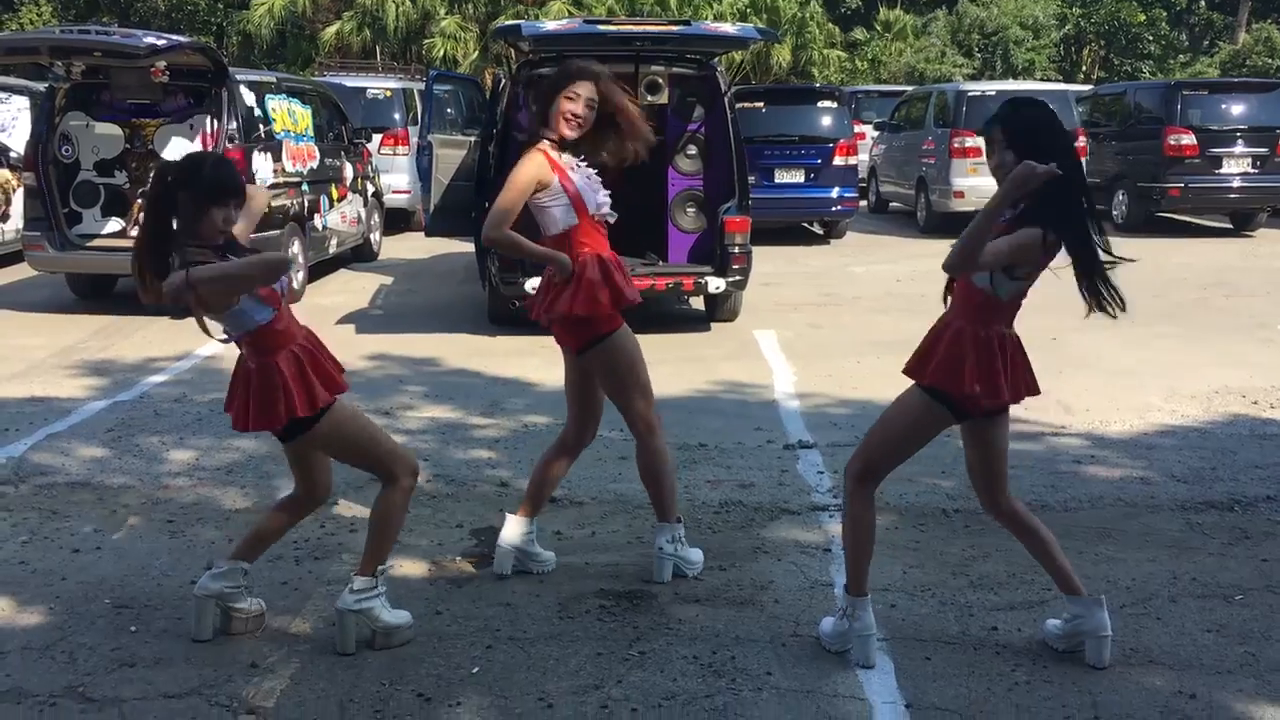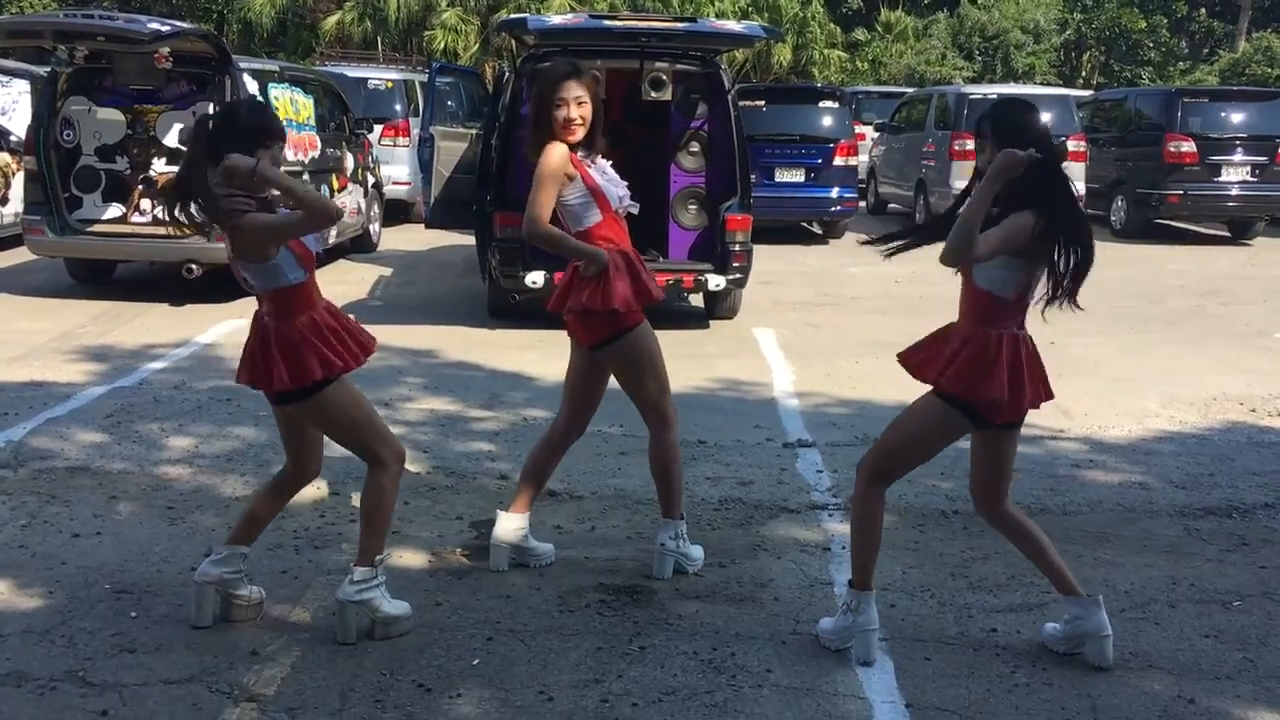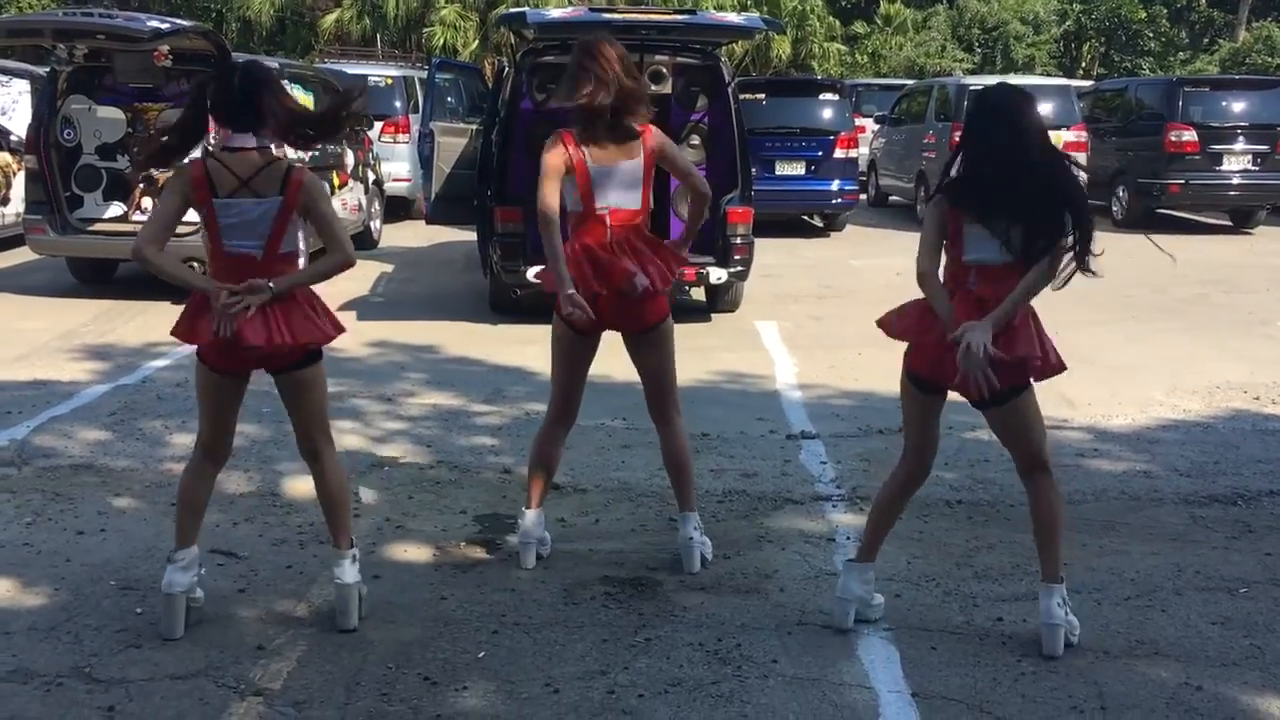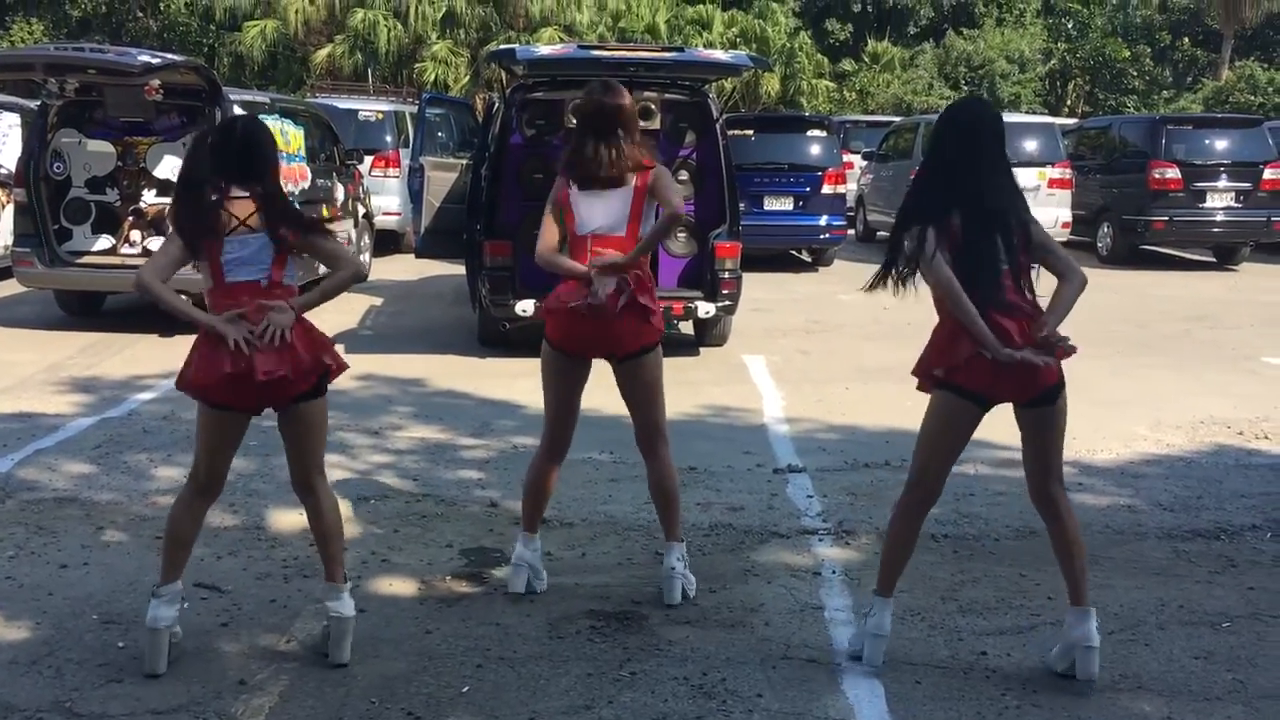
dt=0.7s
person 1, frame 1
left shoulder: (1038, 229)
right shoulder: (1022, 207)
left elbow: (958, 263)
left wrist: (1006, 196)
left hip: (968, 361)
right hip: (981, 362)
left knee: (860, 475)
right knee: (998, 497)
left ankle: (855, 619)
right ankle: (1085, 611)
person 1, frame 2
left shoulder: (1029, 220)
right shoulder: (1021, 216)
left elbow: (962, 253)
left wrist: (990, 182)
left hip: (981, 369)
right hip: (1004, 371)
left knee: (872, 473)
right knee: (993, 502)
left ankle: (858, 614)
right ankle: (1083, 612)
person 1, frame 3
left shoulder: (953, 192)
right shoulder: (1049, 193)
left elbow: (928, 274)
right elbow: (1049, 265)
left wrist: (959, 333)
right wrist: (987, 329)
left hip: (937, 340)
right hip: (1003, 348)
left knee: (914, 466)
right knee: (1037, 471)
left ankle: (857, 579)
right ankle: (1053, 601)
person 1, frame 4
left shoulder: (929, 215)
right shoulder: (1012, 210)
left elbow: (943, 281)
right elbow: (1073, 276)
left wrist: (993, 349)
right wrist: (1041, 335)
left hip: (969, 358)
right hip: (1032, 356)
left knee: (919, 492)
right knee: (1050, 492)
left ankle: (879, 615)
right ankle: (1081, 623)
person 2, frame 1
left shoulder: (225, 246)
right shoulder: (205, 276)
left elbow: (260, 195)
right elbow: (278, 263)
right wrist: (189, 277)
left hip: (290, 376)
right hip: (287, 385)
left knee: (311, 492)
right knee: (402, 469)
left ankle: (222, 582)
right ankle: (364, 596)
person 2, frame 2
left shoulder: (252, 208)
right shoulder: (247, 225)
right elbow: (326, 215)
right wrist: (263, 174)
left hip: (293, 346)
right hip: (300, 352)
left knee: (300, 467)
right knee: (387, 457)
left ankle: (223, 568)
right ankle: (364, 585)
person 2, frame 3
left shoulder: (194, 175)
right shoulder: (298, 180)
left elbow: (144, 248)
right elbow: (343, 255)
left wrist: (209, 289)
right wrist: (275, 290)
left hip: (224, 328)
right hip: (288, 323)
left knee: (210, 452)
right knee: (318, 449)
left ankle: (181, 571)
right ankle: (346, 566)
person 2, frame 4
left shoulder: (196, 220)
right shoulder: (287, 219)
left elbow: (150, 283)
right elbow: (351, 270)
left wrist: (209, 322)
right wrist: (296, 309)
left hip: (226, 361)
right hip: (293, 357)
left knee: (201, 487)
right knee: (313, 486)
left ankle: (165, 603)
right ankle: (339, 600)
person 3, frame 1
left shoulder: (572, 160)
right shoulder: (538, 160)
right elbow: (492, 232)
right wrist: (553, 260)
left hip: (586, 300)
right hip: (583, 301)
left knee: (578, 430)
right knee: (647, 423)
left ankle: (517, 535)
right ankle: (671, 542)
person 3, frame 2
left shoulder: (583, 157)
right shoulder: (555, 154)
right elbow: (535, 226)
right wrist: (594, 254)
left hip: (596, 299)
right hip: (605, 297)
left knee: (568, 424)
right knee: (661, 419)
left ankle: (511, 529)
right ankle: (672, 539)
person 3, frame 3
left shoulder: (563, 145)
right shoulder: (648, 137)
left elbow: (548, 209)
right elbow: (701, 193)
left wrist: (562, 284)
right wrist: (684, 240)
left hip: (584, 283)
right hip: (641, 283)
left knee: (559, 414)
right knee: (667, 414)
left ankle: (532, 524)
right ankle: (690, 528)
person 3, frame 4
left shoulder: (567, 180)
right shoulder: (649, 174)
left elbow: (545, 254)
right elbow: (676, 212)
left wrist: (590, 271)
right wrist: (629, 259)
left hip: (569, 316)
right hip: (630, 316)
left knee: (554, 441)
right knee: (655, 445)
left ankle: (527, 551)
right ankle: (675, 560)
